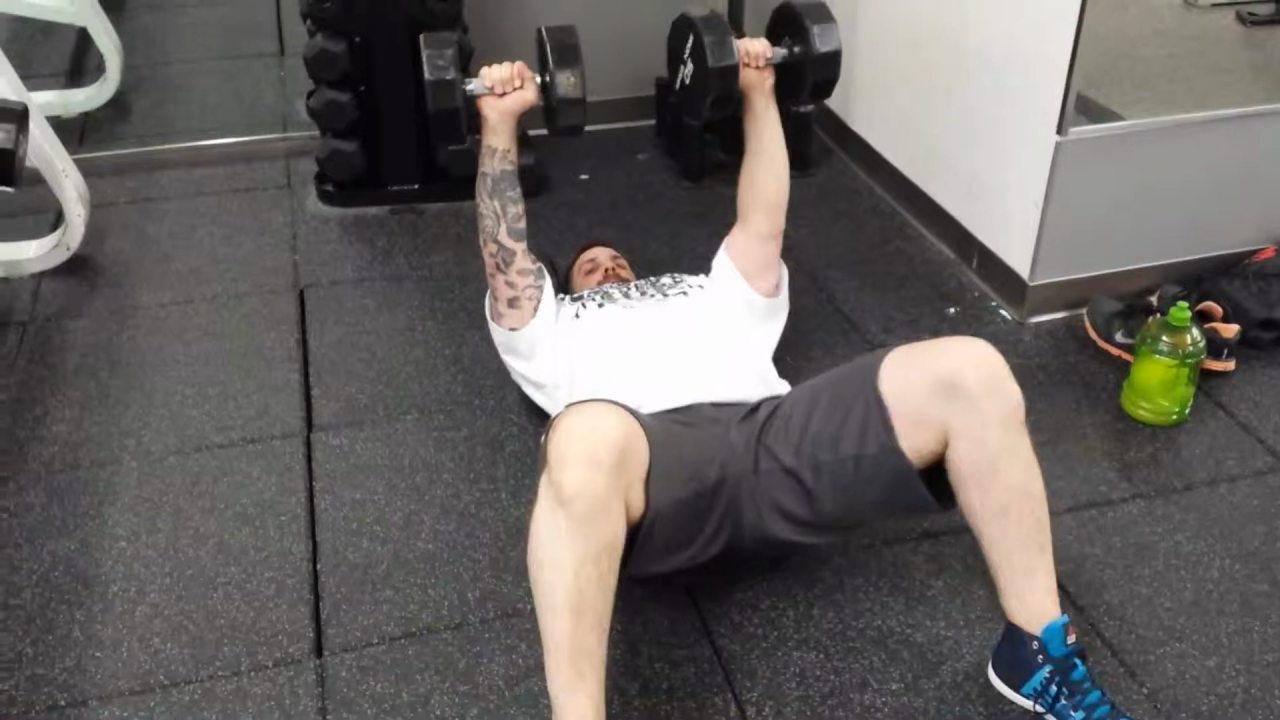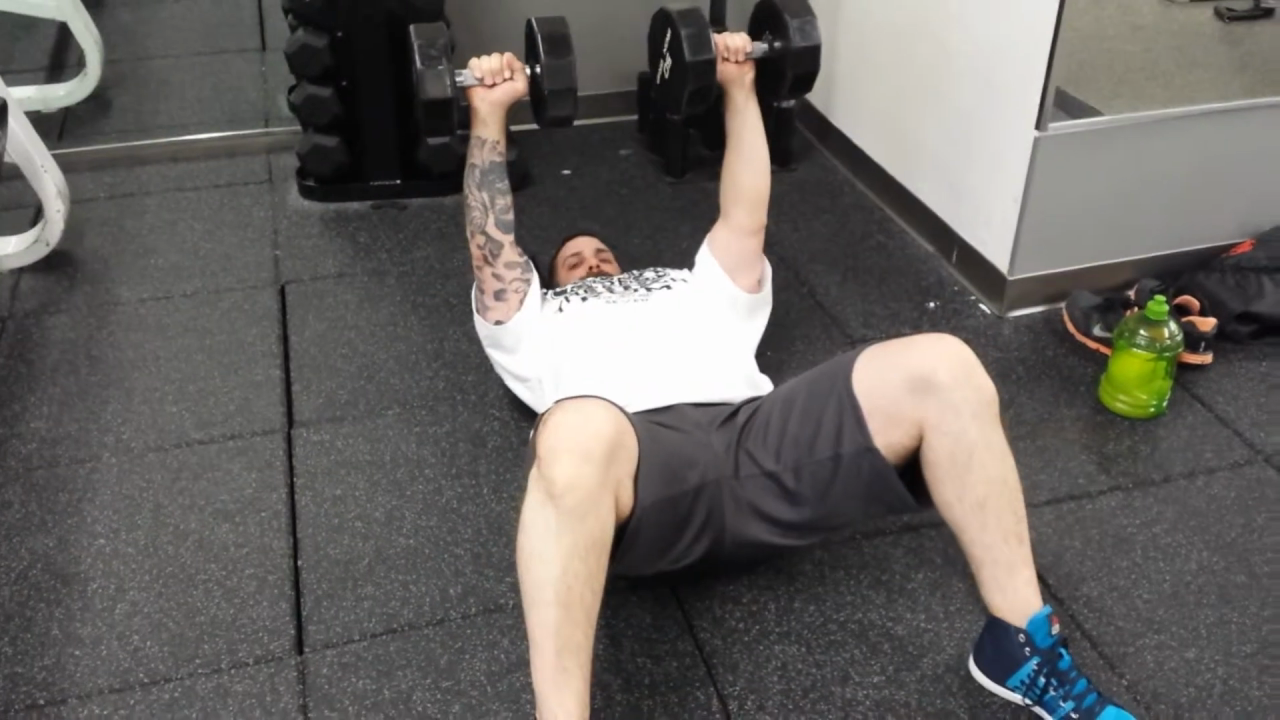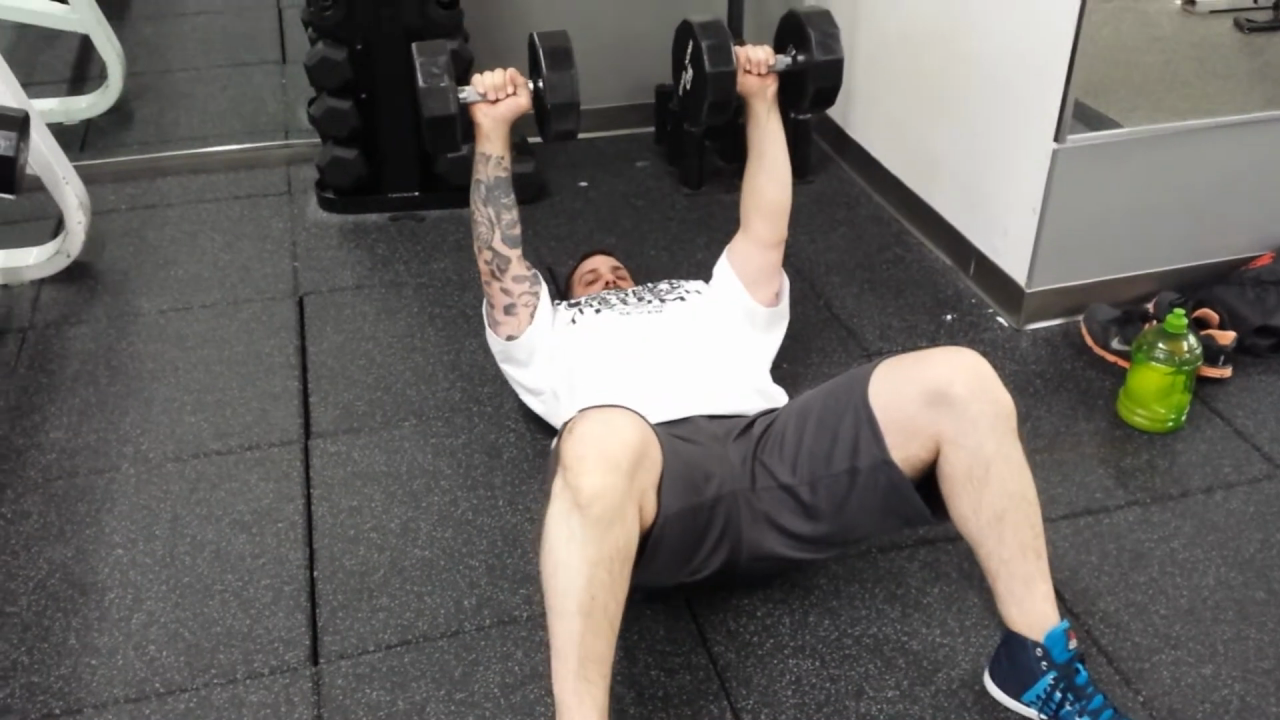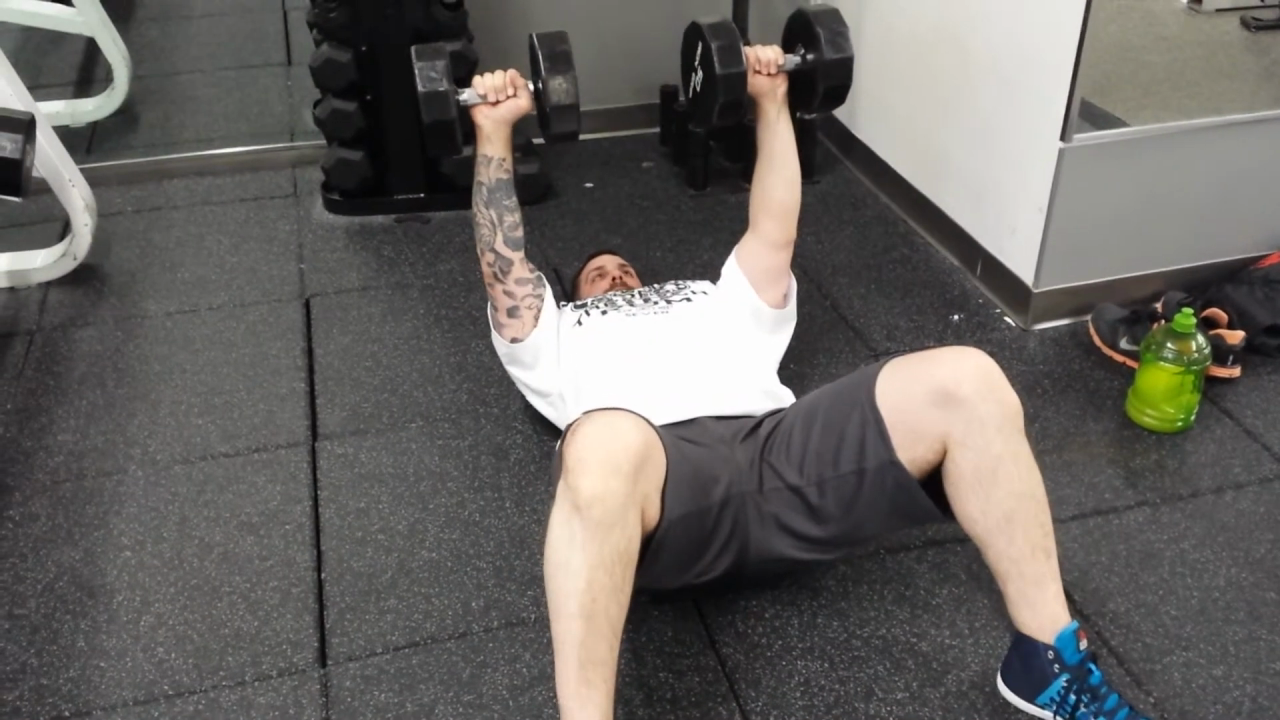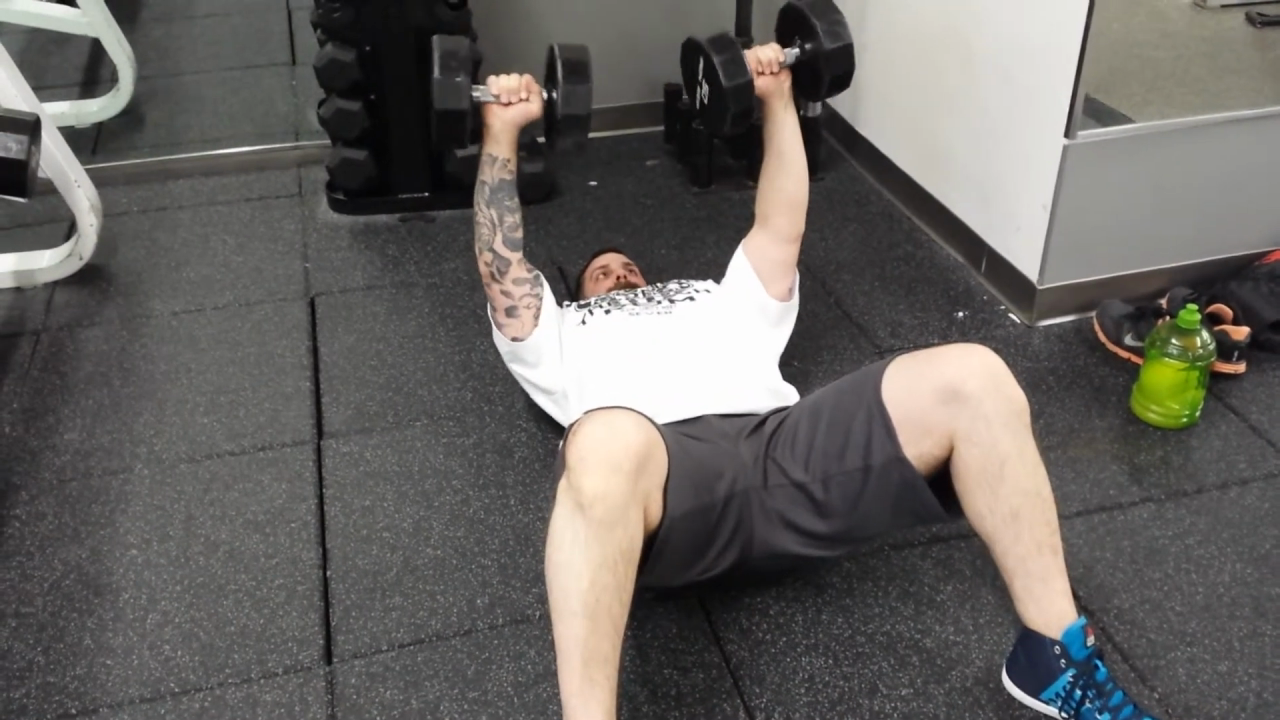
dt=0.5s
person 1, frame 1
left shoulder: (714, 297)
right shoulder: (553, 328)
left elbow: (763, 228)
right elbow: (505, 256)
left wrist: (759, 95)
right wrist: (498, 124)
left hip: (775, 436)
right hip: (651, 456)
left knee: (969, 372)
right knee: (586, 440)
left ankle: (1039, 648)
person 1, frame 2
left shoulder: (694, 292)
right shoulder: (539, 321)
left elbow: (744, 220)
right elbow: (492, 248)
left wrist: (739, 88)
right wrist: (488, 113)
left hip: (755, 437)
right hip: (637, 455)
left knee: (942, 368)
right knee: (577, 434)
left ankle: (1021, 640)
person 1, frame 3
left shoulder: (710, 303)
right shoulder: (554, 335)
left elbow: (765, 234)
right elbow: (500, 264)
left wrist: (760, 103)
right wrist: (493, 130)
left hip: (772, 450)
right hip: (649, 471)
left knee: (959, 383)
right knee: (601, 445)
left ankle: (1038, 654)
person 1, frame 4
left shoulder: (718, 305)
right shoulder: (559, 336)
left elbow: (773, 233)
right elbow: (502, 264)
left wrist: (771, 103)
right wrist: (493, 131)
left hip: (779, 449)
right hip: (658, 473)
left knee: (965, 382)
right knee: (605, 447)
left ankle: (1050, 655)
person 1, frame 5
left shoulder: (721, 302)
right shoulder: (565, 332)
left elbow: (781, 228)
right elbow: (500, 265)
left wrist: (777, 102)
right wrist: (501, 132)
left hip: (785, 450)
right hip: (663, 470)
left knee: (971, 379)
right knee: (607, 447)
left ankle: (1056, 651)
